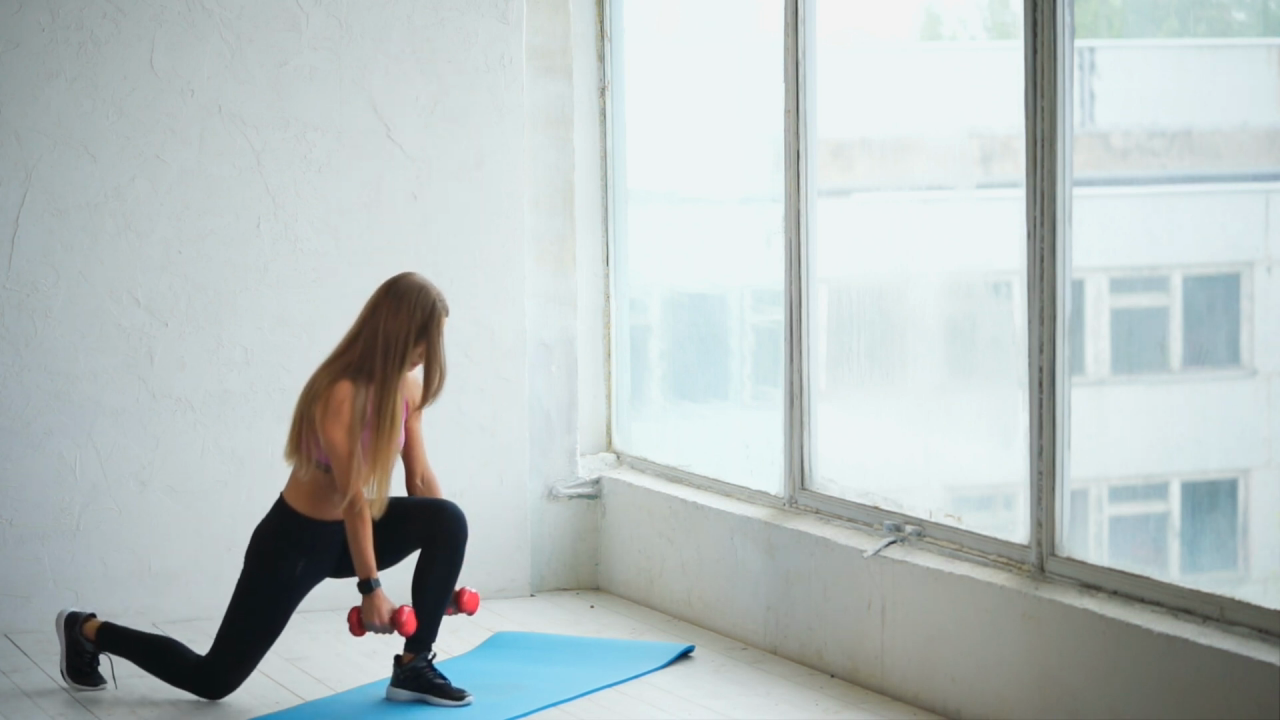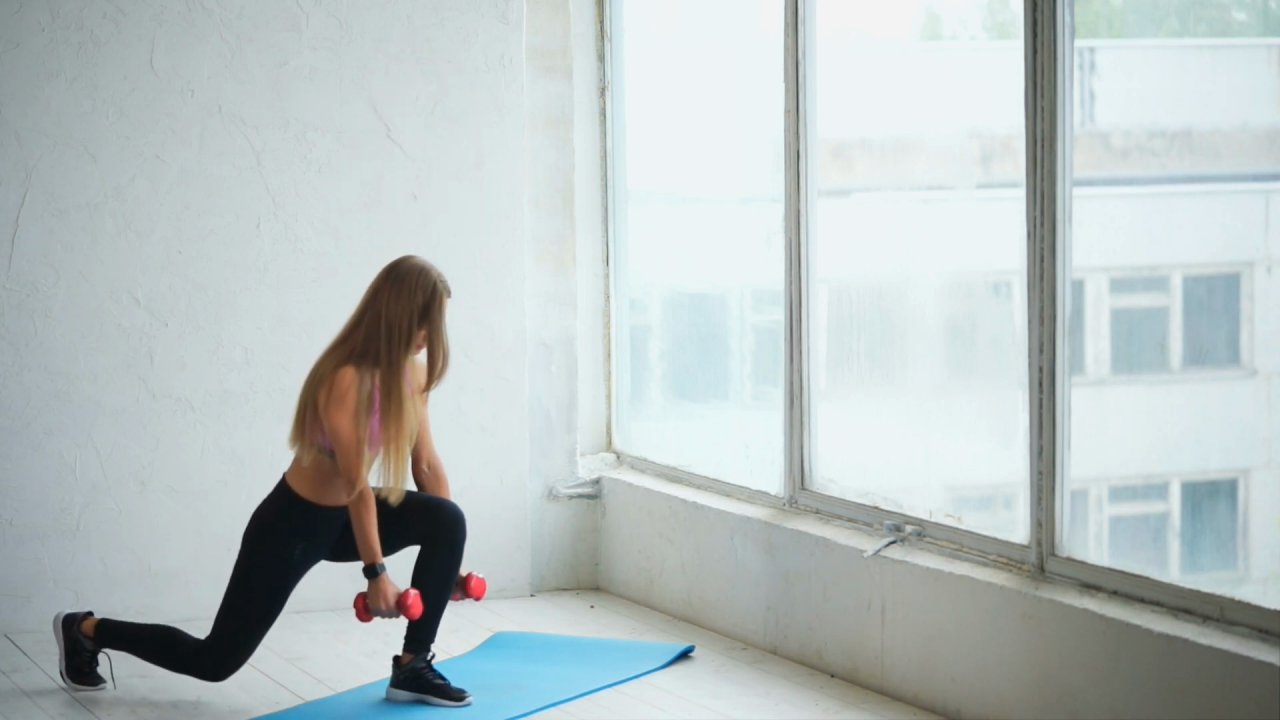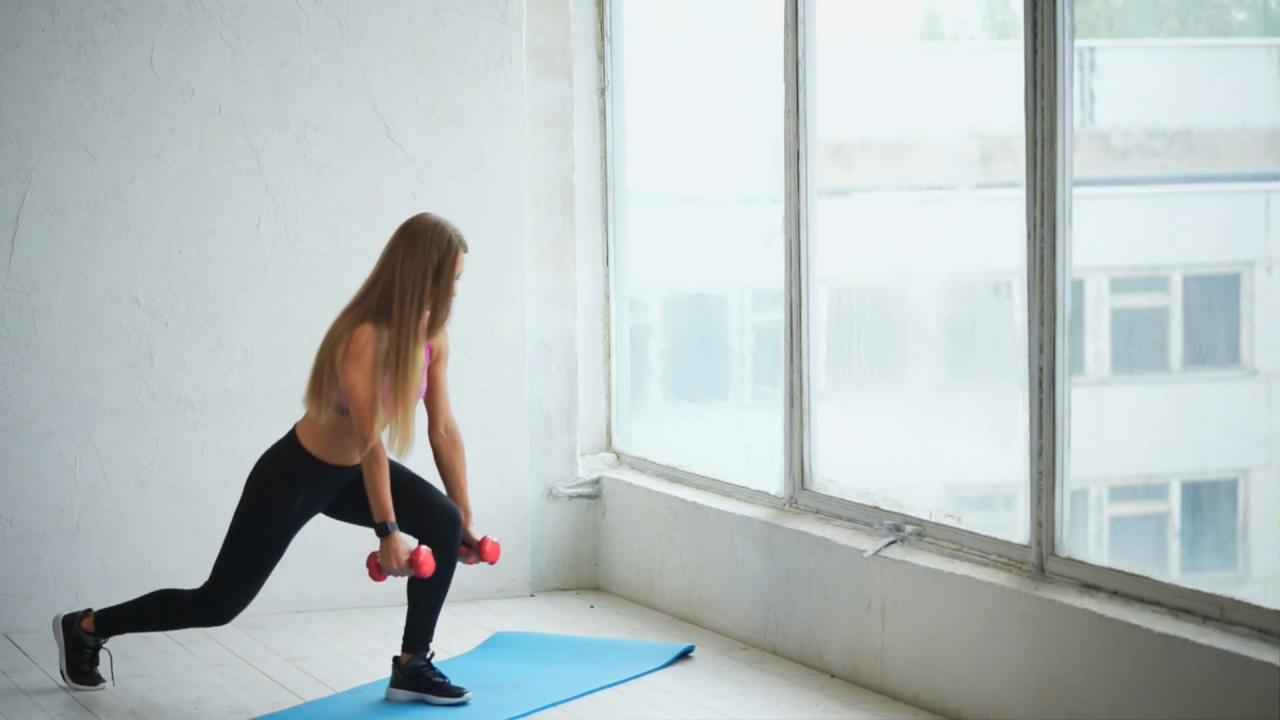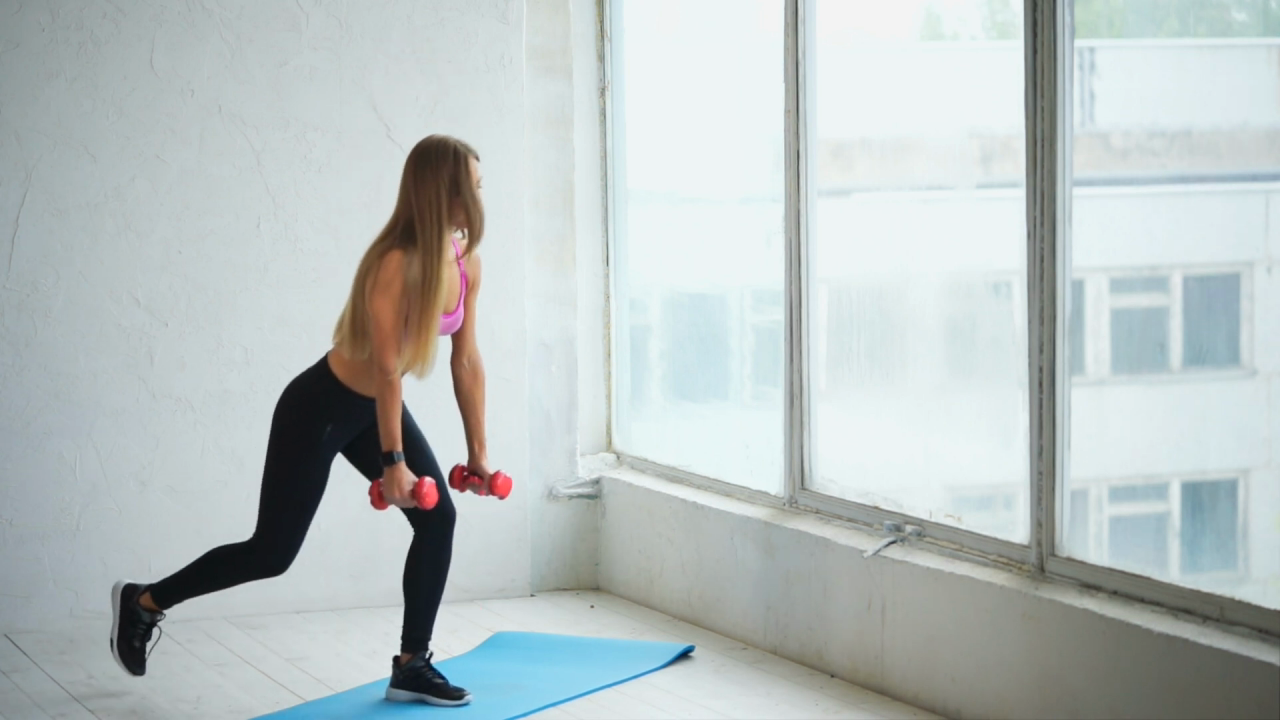
dt=0.4s
person 1, frame 1
left shoulder: (406, 387)
right shoulder: (342, 394)
left elbow: (420, 478)
right elbow: (352, 498)
left wrist: (446, 574)
right wrist: (370, 588)
left hip: (342, 531)
right hip: (293, 540)
left knee: (448, 520)
right knee: (214, 681)
left ankle: (413, 667)
right ankle: (87, 633)
person 1, frame 2
left shoulder: (411, 372)
right shoulder: (346, 380)
left elbow: (426, 463)
right elbow: (355, 483)
left wrist: (451, 560)
right wrist: (375, 573)
left hip: (340, 516)
right hip: (291, 522)
left knee: (447, 520)
right knee: (218, 661)
left ankle: (412, 668)
right ankle: (84, 630)
person 1, frame 3
left shoulder: (432, 334)
right shoulder: (364, 337)
left elbow: (444, 429)
right elbow: (371, 442)
left wrist: (466, 520)
right wrist: (387, 532)
left hip: (346, 472)
right hip: (293, 474)
left knee: (440, 526)
right knee: (220, 602)
left ankle: (411, 667)
right ankle: (83, 628)
person 1, frame 4
left shoulder: (466, 263)
right shoulder: (394, 264)
left elbow: (467, 361)
right elbow: (386, 369)
left wrist: (478, 451)
right wrist: (392, 463)
left hip: (375, 405)
right hip: (318, 408)
left knee: (437, 517)
right knee: (275, 549)
left ankle: (411, 668)
right ankle: (142, 603)
